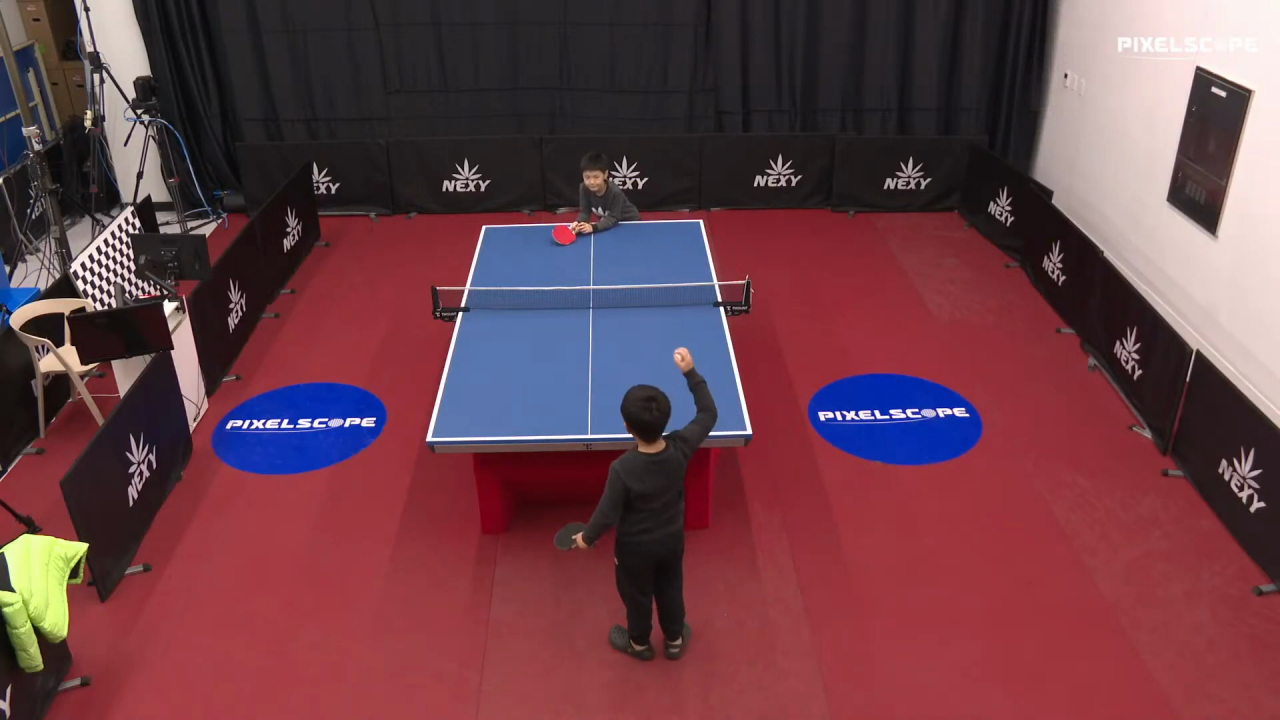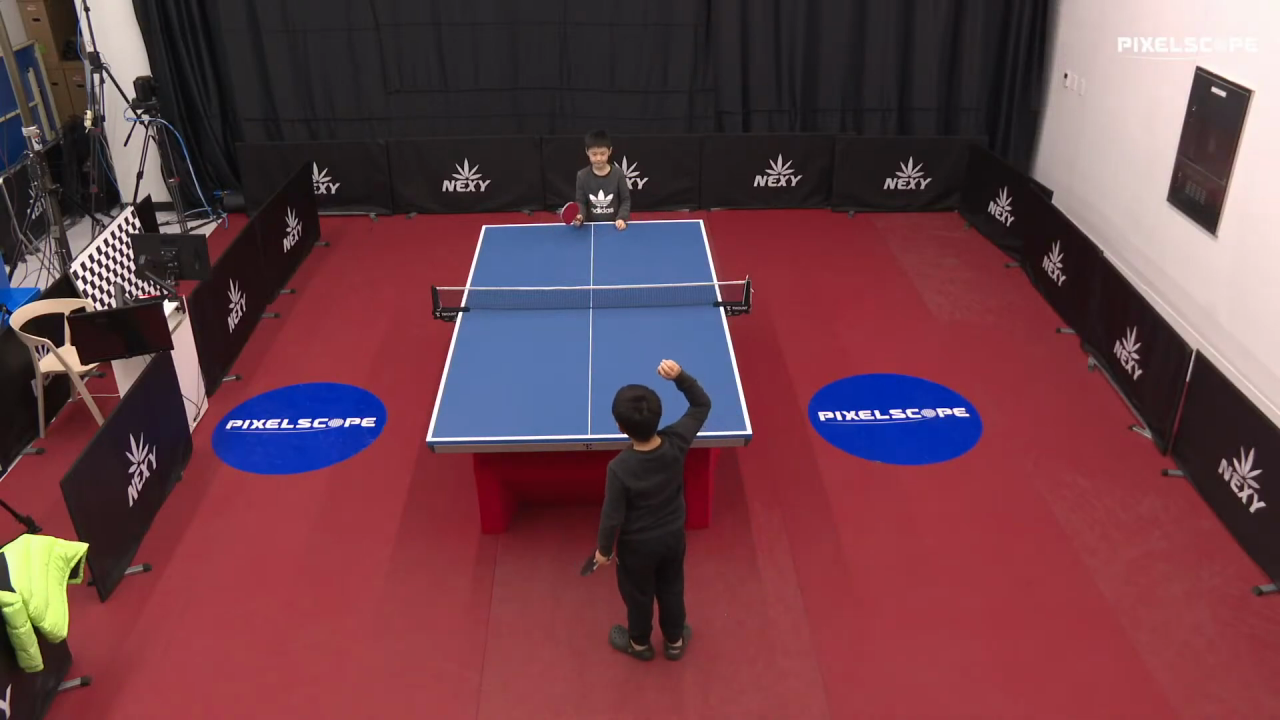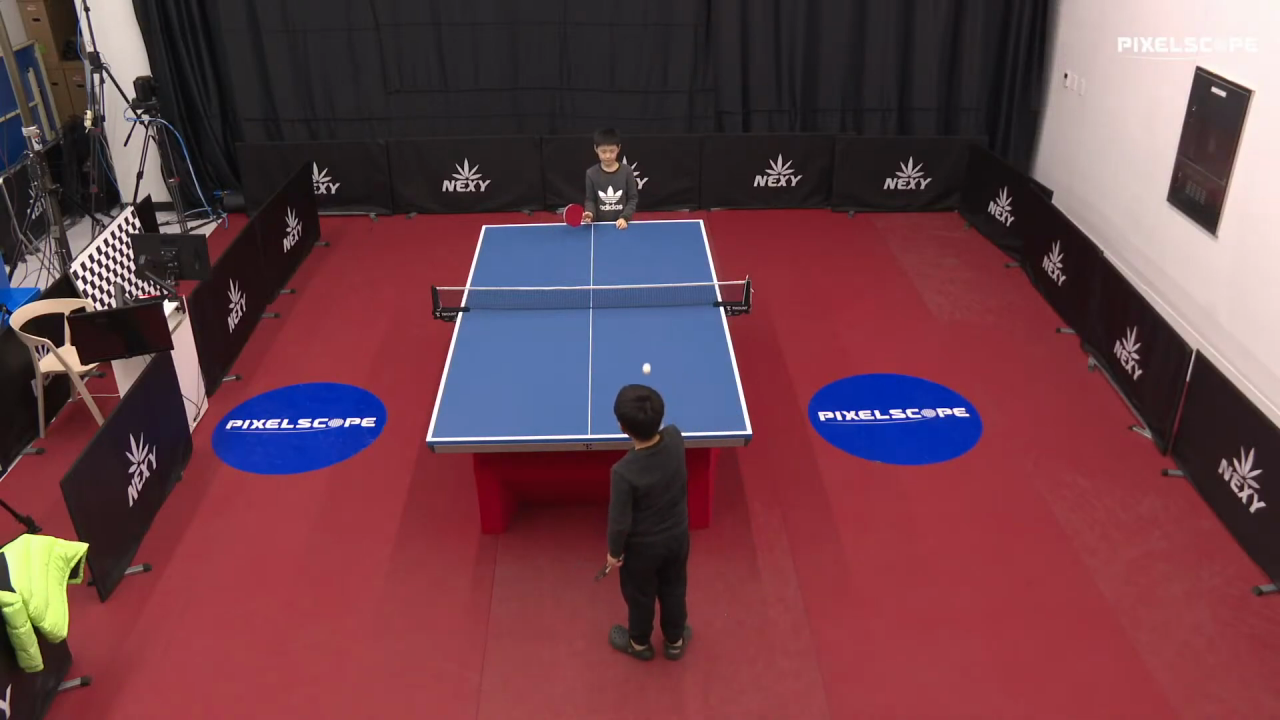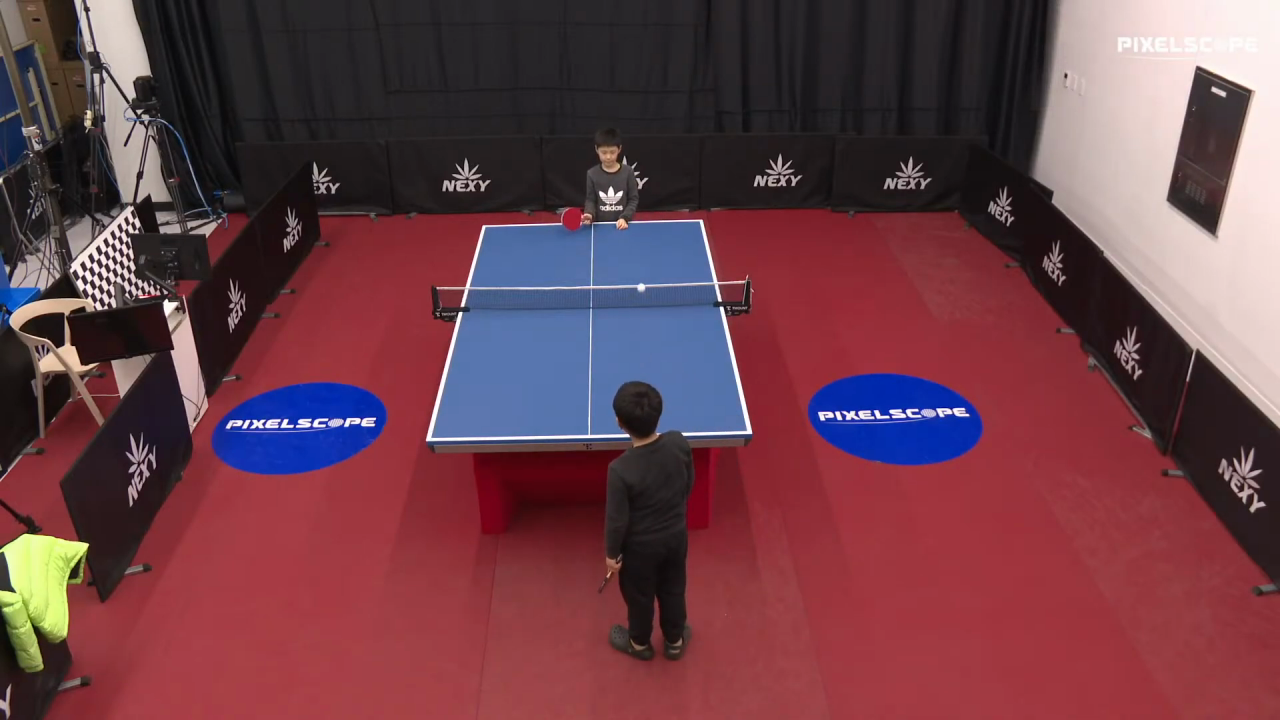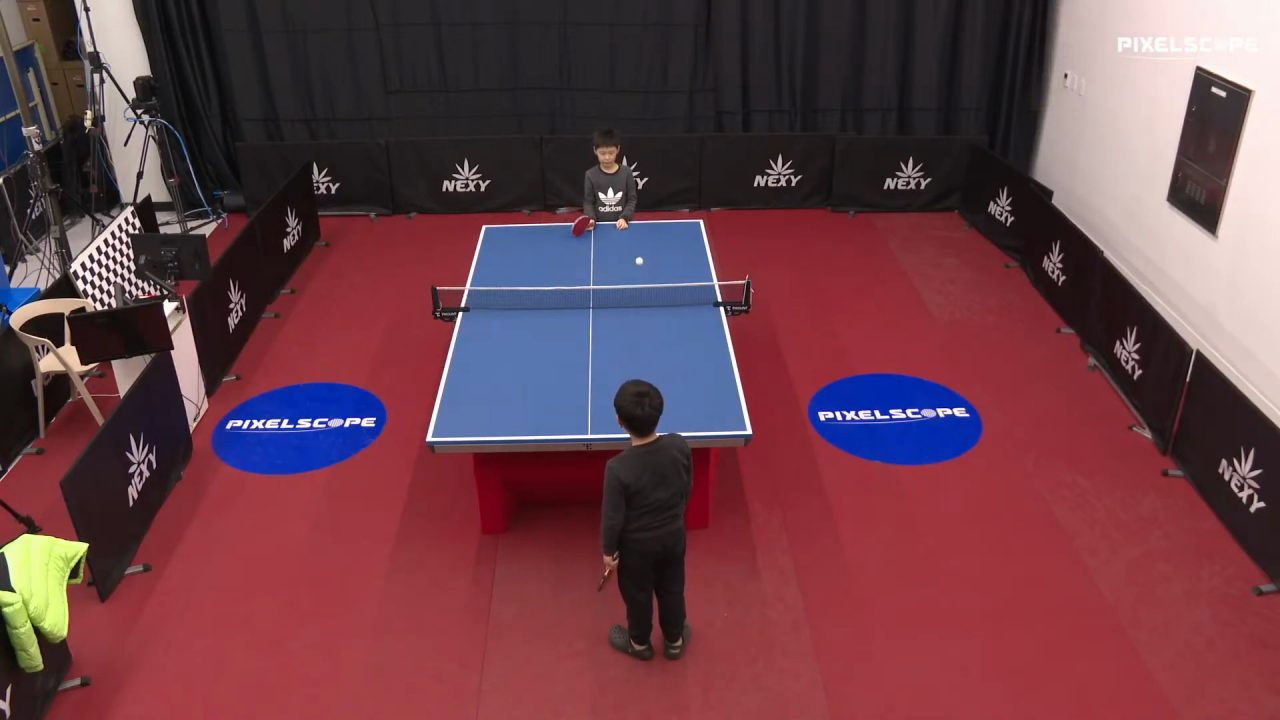
dt=0.5s
person 1, frame 1
left shoulder: (622, 469)
right shoulder: (681, 448)
left elbow: (608, 513)
right elbow: (708, 414)
left wrist: (587, 537)
right wrist: (691, 371)
left hip: (636, 546)
right hip: (672, 538)
left knee: (636, 594)
right knee: (670, 588)
left ankle: (639, 643)
right ankle: (674, 640)
person 1, frame 2
left shoulder: (619, 469)
right shoulder: (677, 444)
left elbow: (613, 517)
right elbow: (702, 405)
left wrist: (603, 549)
right wrist: (680, 377)
left hip: (637, 545)
right hip: (673, 536)
left knee: (638, 595)
right knee: (671, 590)
left ankle: (640, 643)
right ankle: (675, 640)
person 1, frame 3
left shoulder: (624, 471)
right shoulder: (674, 440)
left elbow: (620, 521)
left wrist: (614, 551)
right wrist: (655, 411)
left hip: (642, 546)
right hip: (677, 536)
left knee: (640, 596)
right knee: (674, 590)
left ankle: (640, 643)
right ankle: (675, 640)
person 1, frame 4
left shoulder: (621, 469)
right shoulder: (679, 443)
left elbow: (617, 519)
left wrist: (612, 553)
left hip: (639, 545)
right hip: (676, 535)
left knee: (639, 595)
right knee: (673, 590)
left ankle: (640, 643)
right ankle: (675, 641)
person 1, frame 5
left shoulder: (618, 468)
right shoulder: (679, 446)
left elbow: (613, 517)
right elbow: (687, 487)
left wrist: (609, 550)
left hip: (636, 544)
right hip: (674, 535)
left knee: (637, 594)
right knee: (672, 589)
left ankle: (639, 643)
right ankle: (675, 640)
